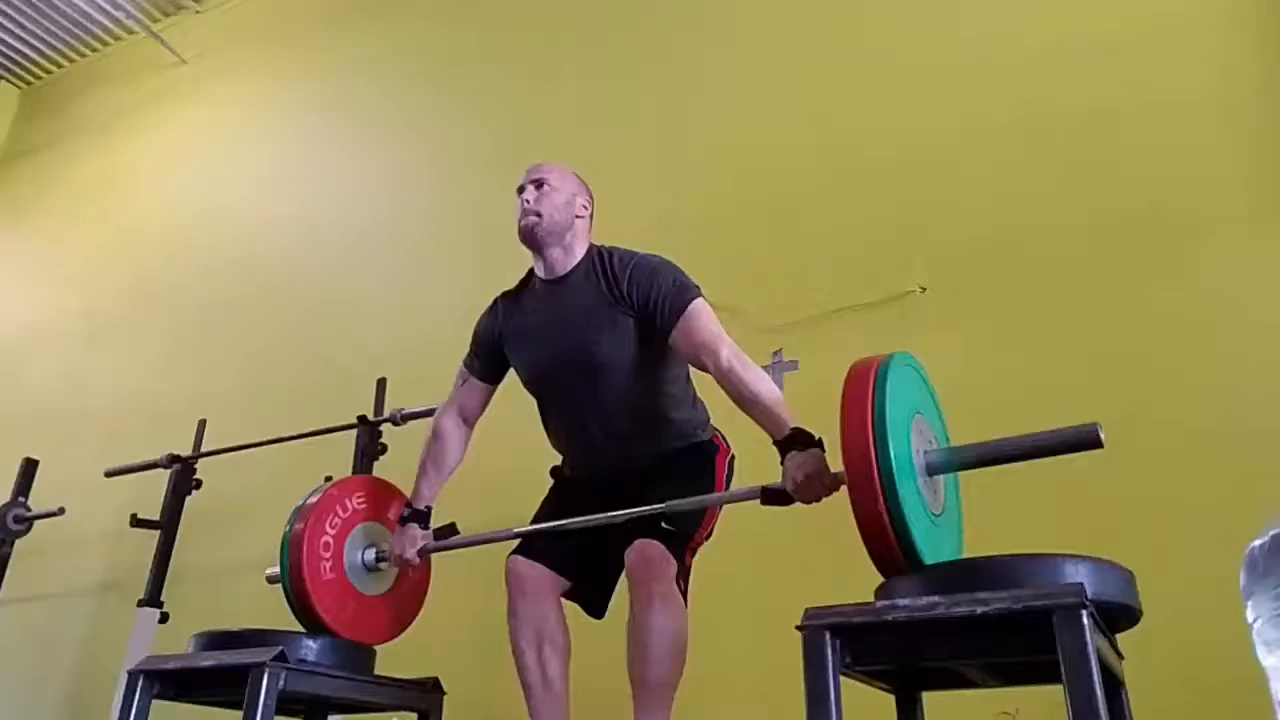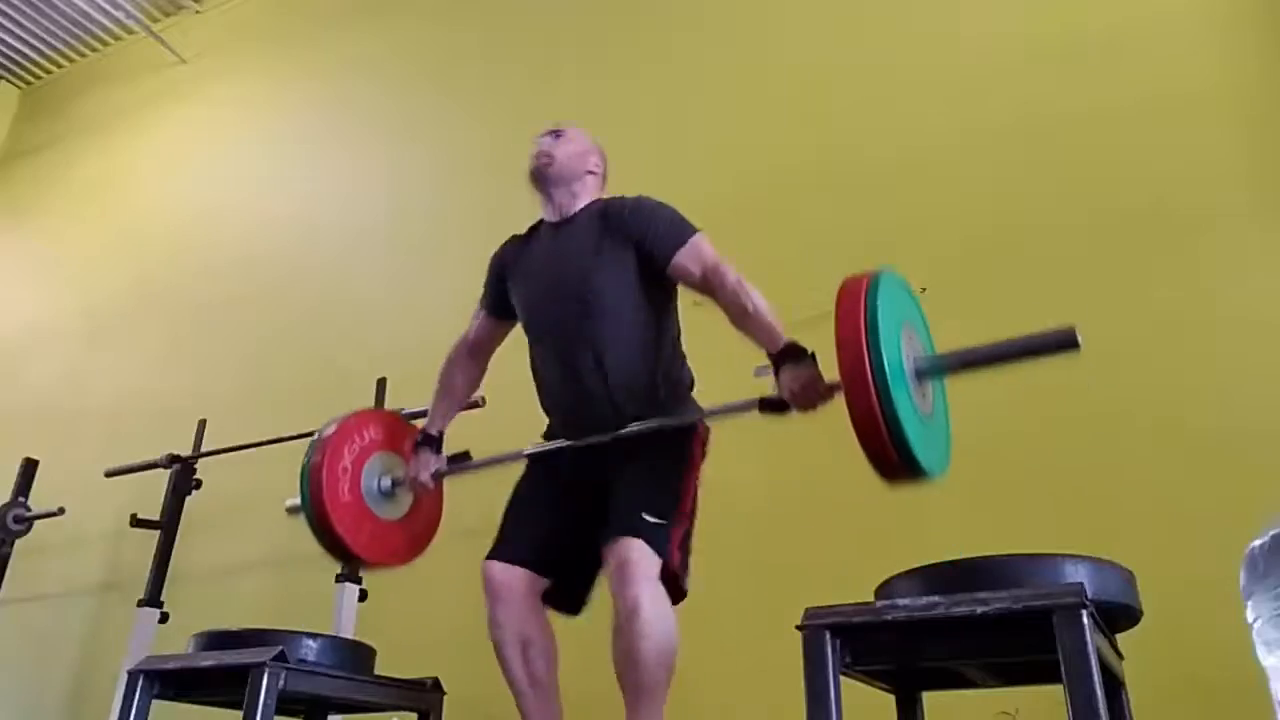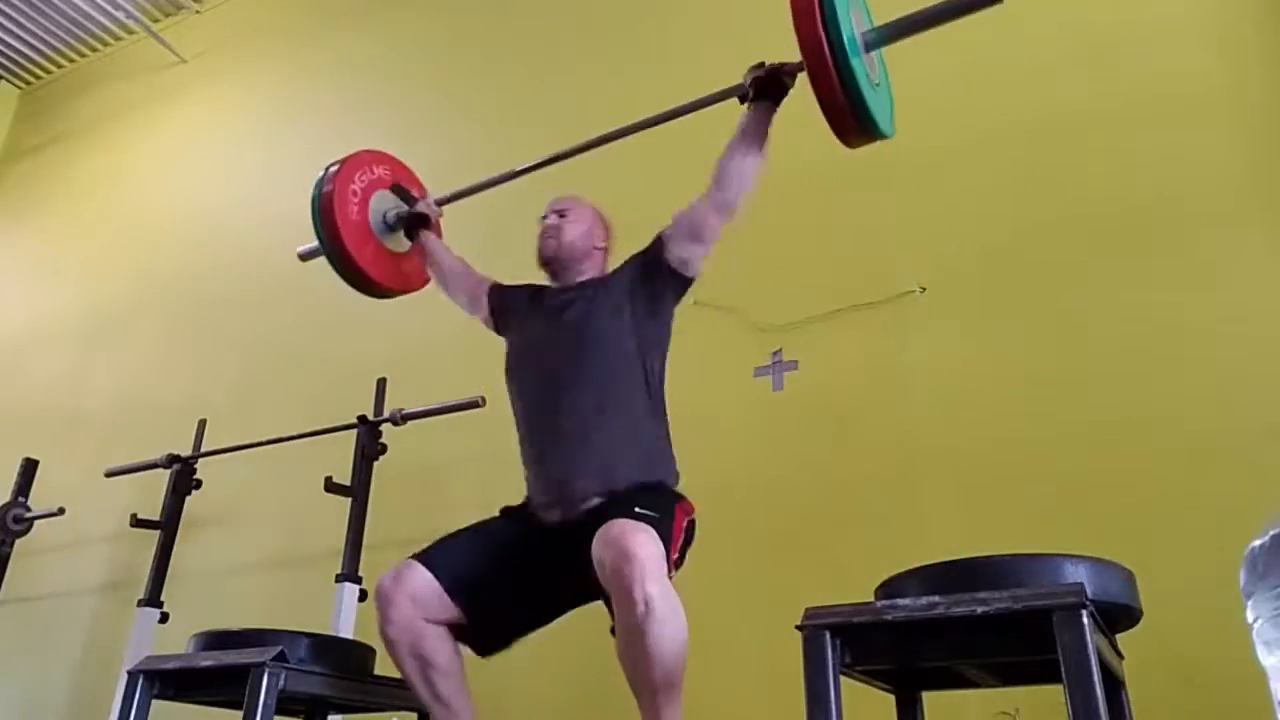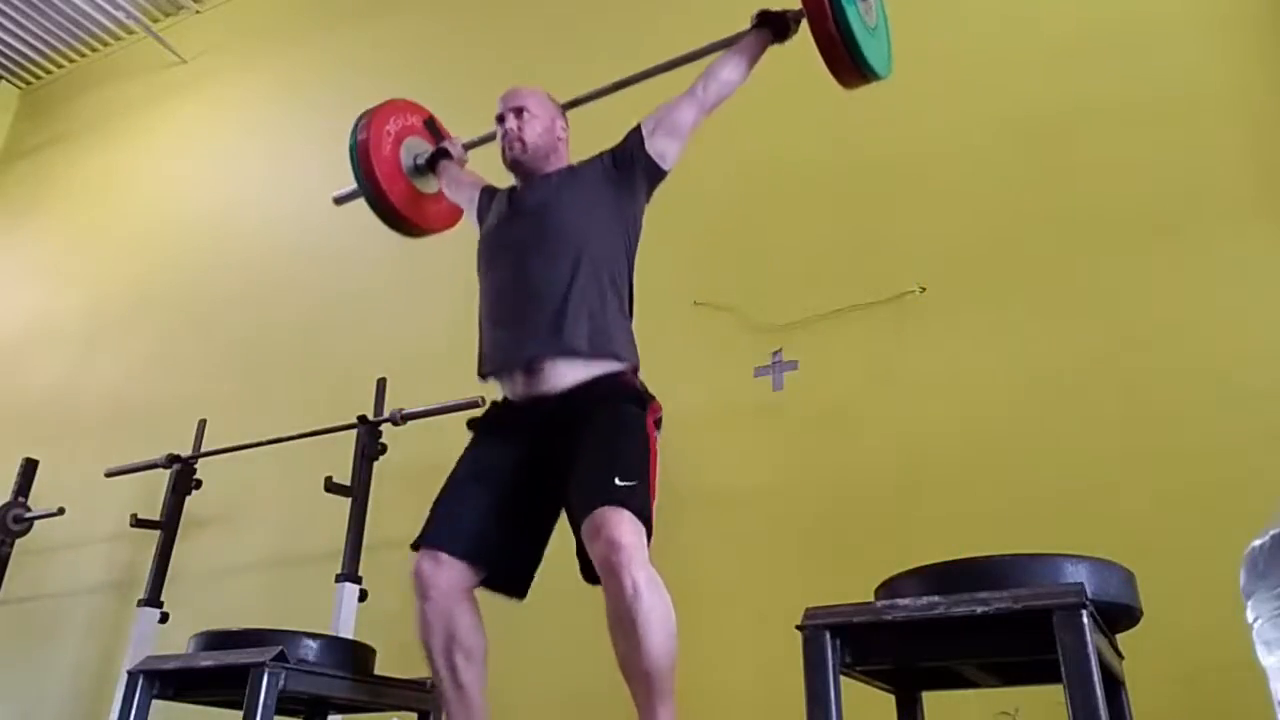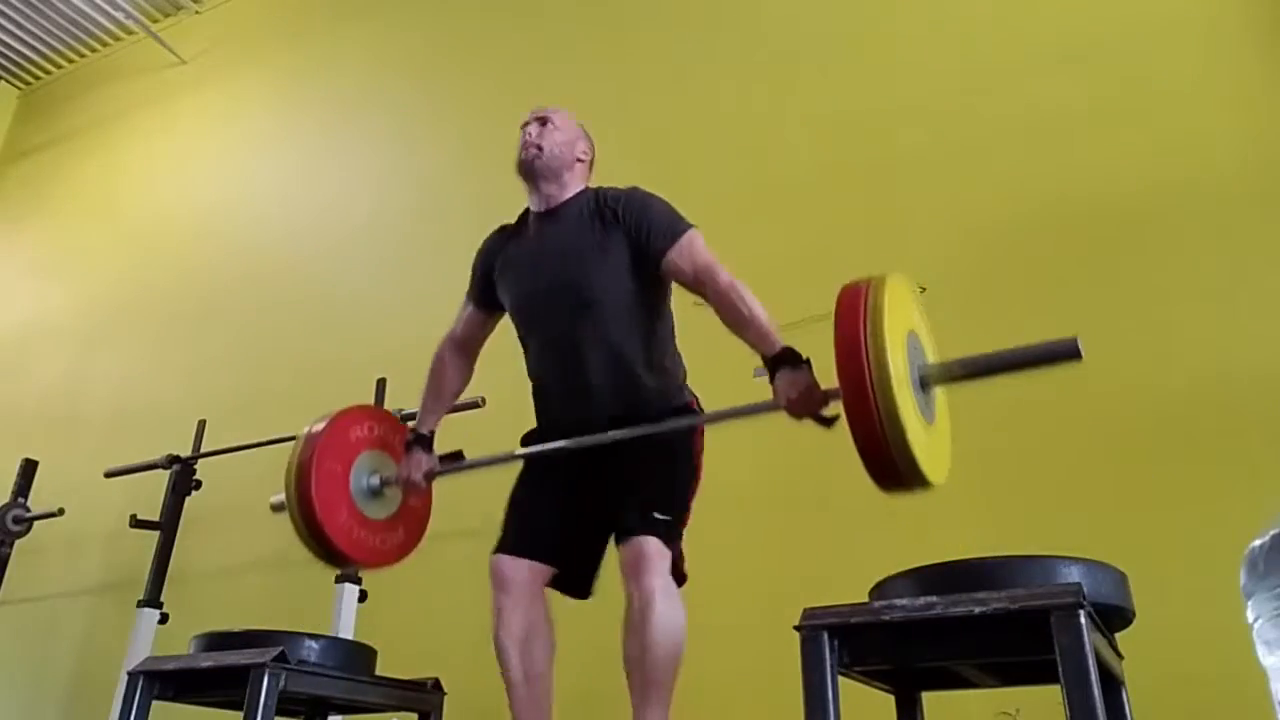
dt=0.5s
person 1, frame 1
left shoulder: (636, 276)
right shoulder: (505, 316)
left elbow: (723, 358)
right elbow: (456, 415)
left wrist: (796, 443)
right wrist: (417, 514)
left hip: (679, 460)
right hip: (589, 475)
left knee: (649, 565)
right knee: (527, 574)
person 1, frame 2
left shoulder: (633, 219)
right shoulder: (513, 258)
left elbow: (719, 278)
right elbow: (470, 350)
left wrist: (787, 357)
right wrist: (432, 439)
left hip: (656, 431)
right hip: (572, 445)
left knee: (632, 568)
right knee: (506, 580)
person 1, frame 3
left shoulder: (642, 288)
right shoulder: (521, 309)
left elbow: (718, 202)
right elbow: (462, 283)
left wrist: (761, 107)
right wrist: (424, 230)
left hip: (630, 504)
right hip: (541, 526)
left knee: (632, 564)
right knee: (400, 596)
person 1, frame 4
left shoulder: (610, 179)
right shoulder: (498, 209)
left elbow: (694, 102)
right elbow: (459, 187)
left wrist: (761, 37)
left hip: (603, 403)
right hip: (515, 422)
left knee: (620, 552)
right knee: (436, 574)
person 1, frame 5
left shoulder: (626, 212)
right shoulder: (500, 250)
left elbow: (714, 282)
right elbow: (457, 347)
left wrist: (783, 361)
right wrist: (421, 437)
left hip: (652, 427)
right hip: (563, 437)
left knee: (646, 562)
right knee: (513, 578)
